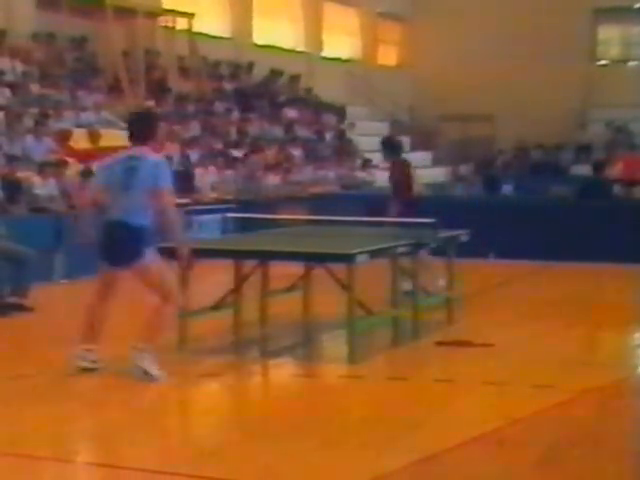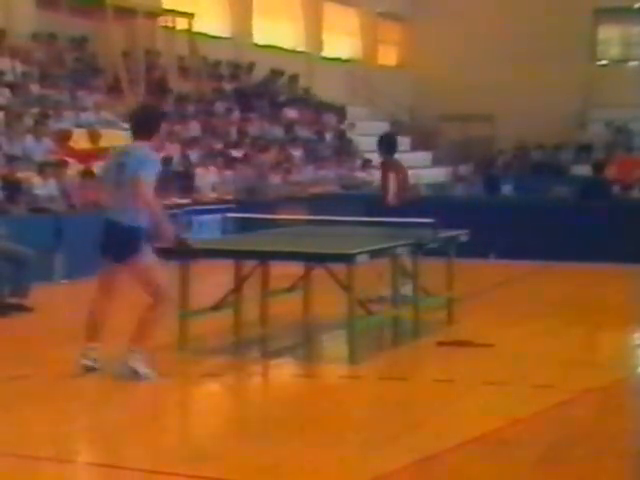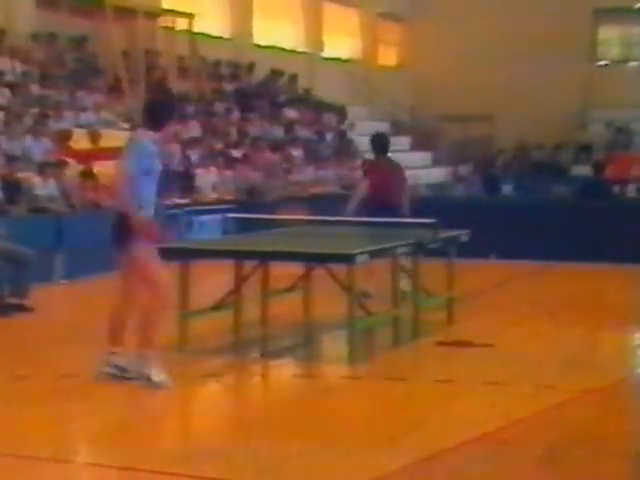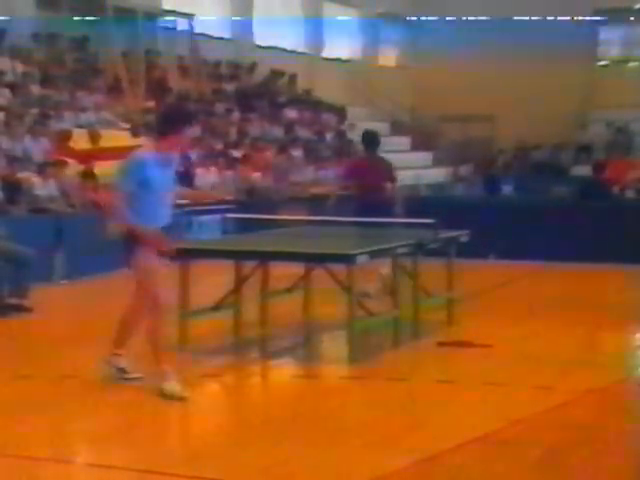
dt=0.2s
person 1, frame 1
left shoulder: (112, 163)
right shoulder: (158, 164)
left elbow: (89, 199)
right elbow: (166, 206)
right wrist: (180, 242)
left hip: (111, 234)
right hip: (135, 237)
left knee: (102, 296)
right knee: (170, 297)
left ankle: (87, 353)
right ankle: (143, 354)
person 1, frame 2
left shoulder: (118, 154)
right shoulder: (149, 158)
left elbow: (105, 184)
right elbow: (143, 194)
right wrist: (163, 225)
left hip: (110, 231)
right hip: (131, 235)
left knee: (104, 293)
right knee: (160, 296)
left ankle: (90, 352)
right ankle: (135, 356)
person 1, frame 3
left shoulder: (140, 141)
right shoulder: (145, 146)
left elbow: (127, 175)
right elbow: (121, 182)
right wrist: (137, 217)
left hip: (129, 223)
right hip: (134, 226)
left knee: (130, 293)
right knee: (159, 291)
left ankle: (115, 358)
right ankle: (146, 361)
person 1, frame 4
left shoulder: (169, 158)
right shoulder: (139, 161)
right elbow: (116, 203)
left wrist: (192, 194)
right wrist: (143, 232)
left hip: (157, 236)
right hip: (142, 239)
left knee: (143, 302)
right knee: (158, 304)
left ankle: (116, 357)
right ankle: (165, 376)
